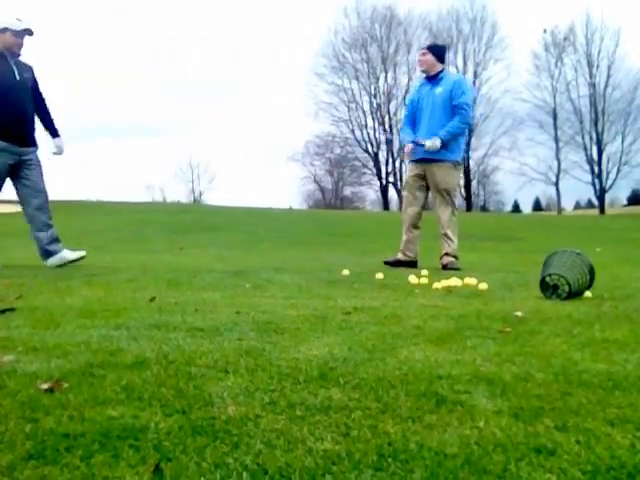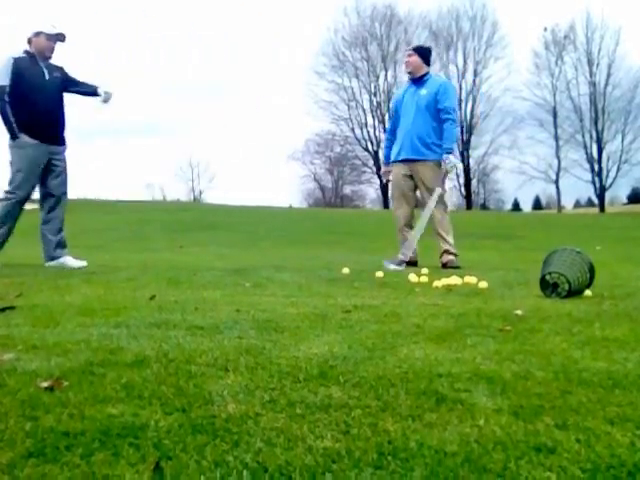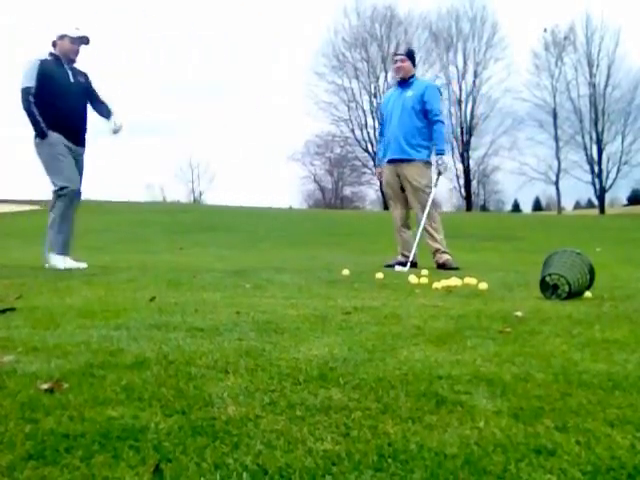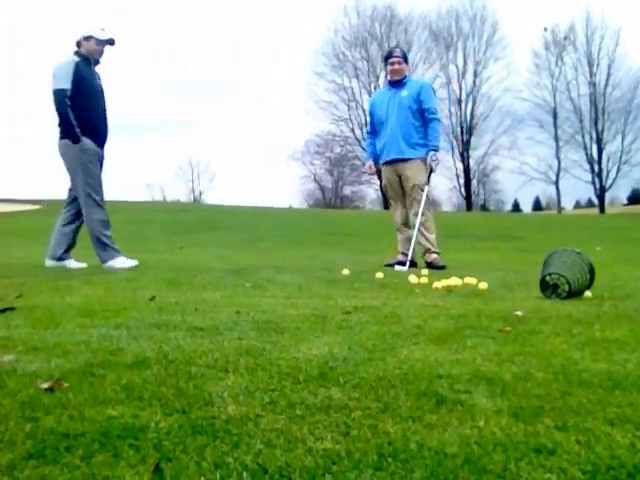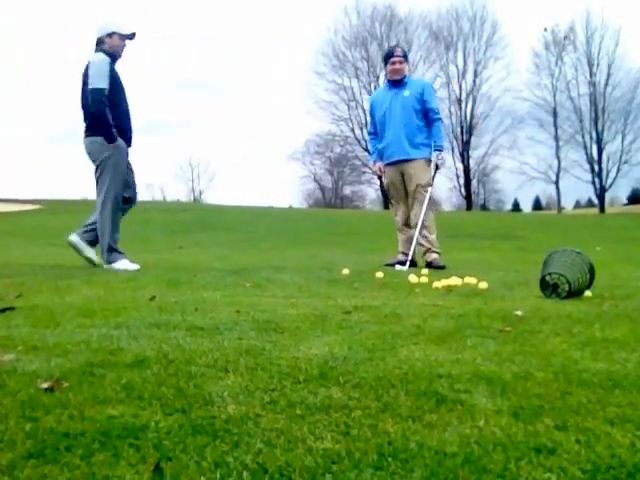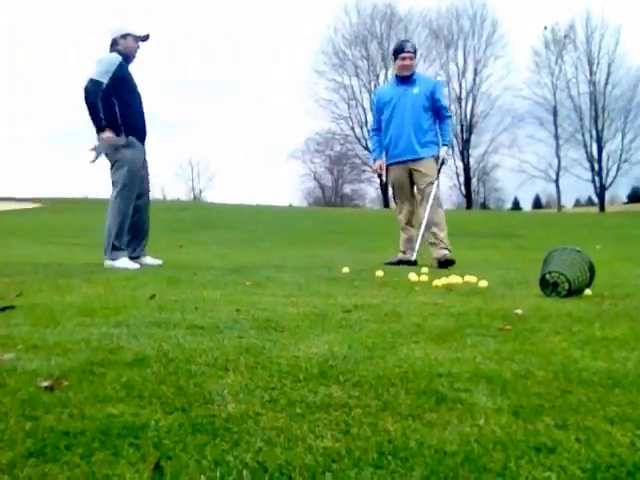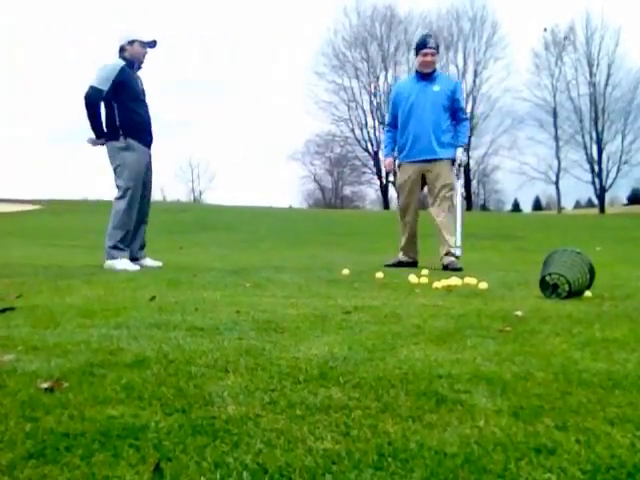
dt=0.3s
person 1, frame 1
left shoulder: (26, 70)
left elbow: (40, 104)
left wrist: (55, 135)
left hip: (26, 148)
left knee: (37, 199)
left ankle: (52, 251)
person 1, frame 2
left shoulder: (57, 72)
left elbow: (76, 85)
left wrist: (98, 91)
left hip: (55, 146)
right hip: (28, 143)
left knee: (56, 198)
left ankle: (56, 254)
person 1, frame 3
left shoulder: (81, 76)
right shoulder: (40, 66)
left elbow: (95, 101)
right elbow: (29, 99)
left wrist: (111, 118)
right wrist: (43, 133)
left hip: (76, 144)
right hip: (53, 140)
left knee: (67, 195)
right knee: (69, 188)
left ankle: (58, 254)
right ankle: (56, 249)
person 1, frame 4
left shoulder: (95, 75)
right shoulder: (69, 66)
right elbow: (62, 102)
left wrist: (99, 146)
right wrist: (77, 138)
left hip: (93, 146)
right hip: (79, 144)
left knee: (78, 200)
right knee: (92, 198)
left ankle: (57, 255)
right ankle: (110, 256)
person 1, frame 5
left shoulder: (106, 65)
right shoulder: (101, 62)
right elbow: (97, 101)
right wrist: (114, 137)
left hip: (114, 143)
right hip: (108, 142)
left knee: (127, 195)
right knee: (111, 197)
left ankle: (84, 236)
right ankle: (111, 256)
person 1, frame 6
left shoulder: (121, 67)
right shoulder: (112, 61)
right elbow: (91, 91)
left wrist: (105, 142)
right wrist: (103, 129)
left hip: (132, 142)
right hip: (123, 141)
left knee: (140, 198)
right knee: (123, 195)
left ankle: (136, 252)
right ankle: (114, 254)
person 1, frame 7
left shoulder: (136, 77)
right shoulder: (115, 69)
right elbow: (91, 98)
left wrist: (106, 136)
right wrist: (101, 134)
left hip: (142, 146)
right hip: (126, 145)
left knee: (141, 201)
right knee: (128, 195)
left ankle: (136, 253)
right ankle: (114, 254)
person 2, frame 1
left shoulder: (458, 84)
right shoulder: (417, 91)
left elbow: (463, 117)
right elbow: (407, 122)
left wrist: (439, 139)
right wrist: (409, 142)
left hip: (445, 158)
right hip: (417, 159)
left knee: (446, 209)
right knee: (410, 208)
left ankle: (449, 256)
right ankle: (407, 254)
person 2, frame 2
left shoulder: (441, 86)
right shoulder: (401, 94)
left elbow: (450, 121)
right elbow: (392, 129)
left wrist: (448, 152)
right wrist: (386, 161)
left hip: (429, 160)
right hip: (401, 160)
left knee: (437, 208)
right knee: (402, 209)
left ankle: (448, 254)
right ankle: (407, 255)
person 2, frame 3
left shoulder: (427, 89)
right shoulder: (388, 97)
left elbow: (437, 122)
left wrist: (439, 152)
right wrist: (379, 161)
left hip: (416, 159)
right hip: (390, 162)
left knee: (425, 208)
right knee: (398, 211)
left ankle: (441, 255)
right ankle: (405, 255)
person 2, frame 4
left shoulder: (420, 88)
right shoulder: (377, 97)
left elbow: (432, 119)
right elbow: (372, 131)
left wrist: (433, 149)
right wrist: (370, 156)
left hip: (414, 157)
right hip: (388, 161)
left knee: (419, 207)
right knee: (398, 210)
left ankle: (431, 253)
right ankle: (405, 254)
person 2, frame 5
left shoulder: (422, 87)
right shoulder: (377, 97)
left elbow: (435, 119)
right elbow: (373, 132)
left wrist: (437, 148)
right wrist: (376, 158)
left hip: (417, 157)
right hip: (390, 161)
left knee: (421, 207)
right knee: (399, 210)
left ankle: (432, 253)
right ankle: (405, 253)
person 2, frame 6
left shoulder: (430, 85)
right shoulder: (382, 93)
left elbow: (444, 116)
right elbow: (376, 129)
left wrist: (445, 144)
right wrist: (377, 156)
left hip: (424, 155)
right hip: (395, 160)
left knee: (431, 203)
right knee: (403, 209)
left ankle: (442, 250)
right ankle: (406, 253)
person 2, frame 7
left shoulder: (450, 84)
right shoulder: (400, 89)
left elbow: (462, 118)
right elbow: (391, 125)
left wrist: (461, 146)
right wrist: (388, 153)
left hip: (441, 158)
right hip: (408, 160)
left knee: (443, 208)
right knee: (406, 208)
left ankle: (449, 255)
right ankle: (408, 255)
